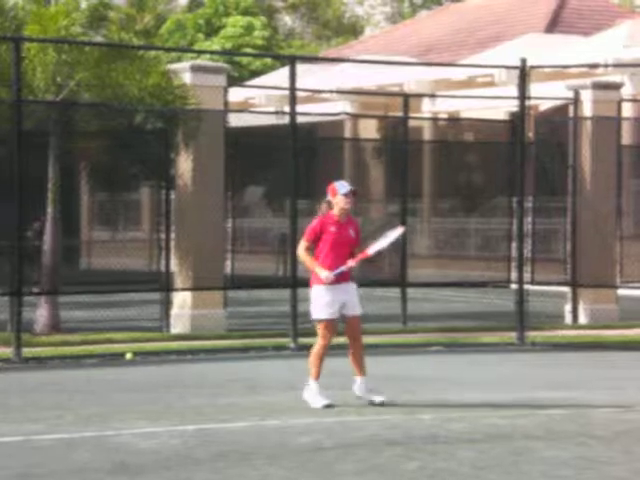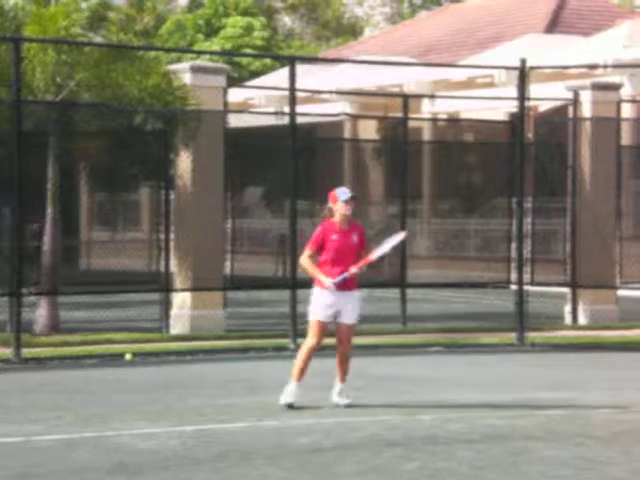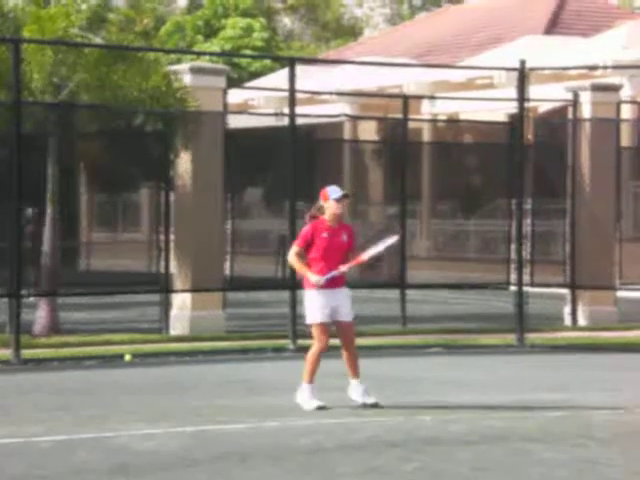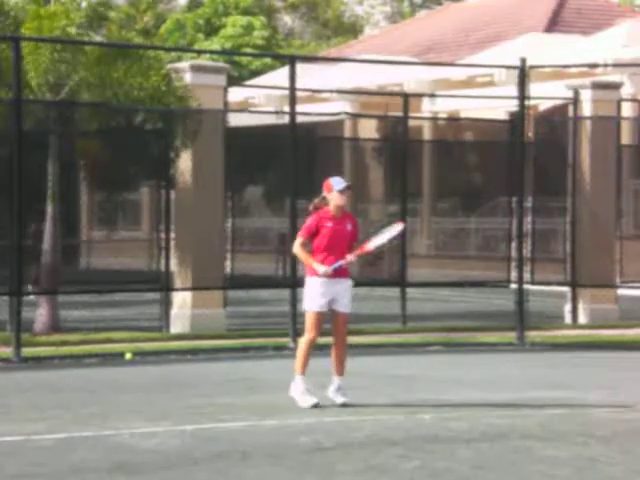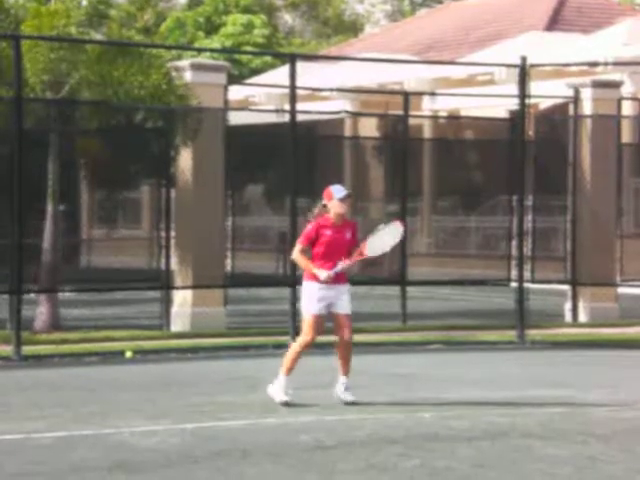
dt=0.3s
person 1, frame 1
left shoulder: (353, 224)
right shoulder: (320, 222)
right elbow: (301, 250)
left wrist: (354, 260)
right wrist: (319, 271)
left hip: (347, 286)
right hip: (324, 286)
left knee: (356, 337)
right knee: (324, 340)
left ankle: (362, 385)
right ankle: (312, 388)
person 1, frame 2
left shoulder: (358, 230)
right shoulder: (324, 230)
left elbow: (362, 258)
right elbow: (305, 259)
left wrist: (358, 268)
right wrist: (322, 277)
left hip: (350, 292)
right hip: (325, 291)
left knee: (345, 344)
right knee: (313, 341)
left ankle: (339, 390)
right ankle: (291, 388)
person 1, frame 3
left shoulder: (347, 230)
right shoulder: (312, 228)
right elbow: (292, 256)
left wrist: (347, 266)
right wrist: (309, 275)
left hip: (340, 290)
right hip: (317, 291)
left knee: (349, 341)
right knee: (321, 343)
left ankle: (356, 388)
right ankle: (305, 391)
person 1, frame 4
left shoulder: (351, 220)
right shoulder: (318, 219)
right elbow: (297, 247)
left wrist: (351, 256)
right wrist: (316, 265)
left hip: (342, 281)
right hip: (319, 280)
left knee: (340, 336)
right knee: (312, 334)
left ankle: (336, 386)
right ankle: (298, 384)
person 1, frame 5
left shoulder: (351, 227)
right shoulder: (316, 226)
right elbow: (296, 254)
left wrist: (349, 261)
right wrist: (316, 271)
left hip: (339, 286)
right hip: (315, 286)
left knee: (346, 338)
right knee: (308, 337)
left ankle: (343, 384)
right ankle: (280, 383)
